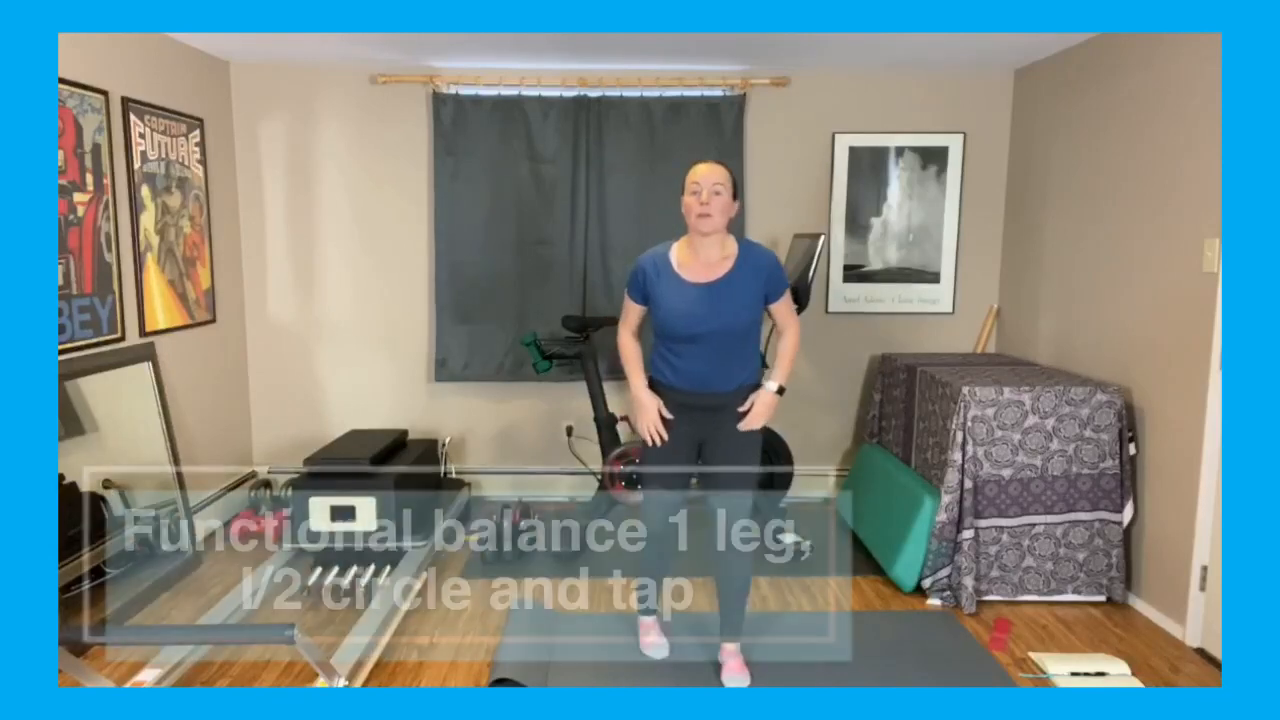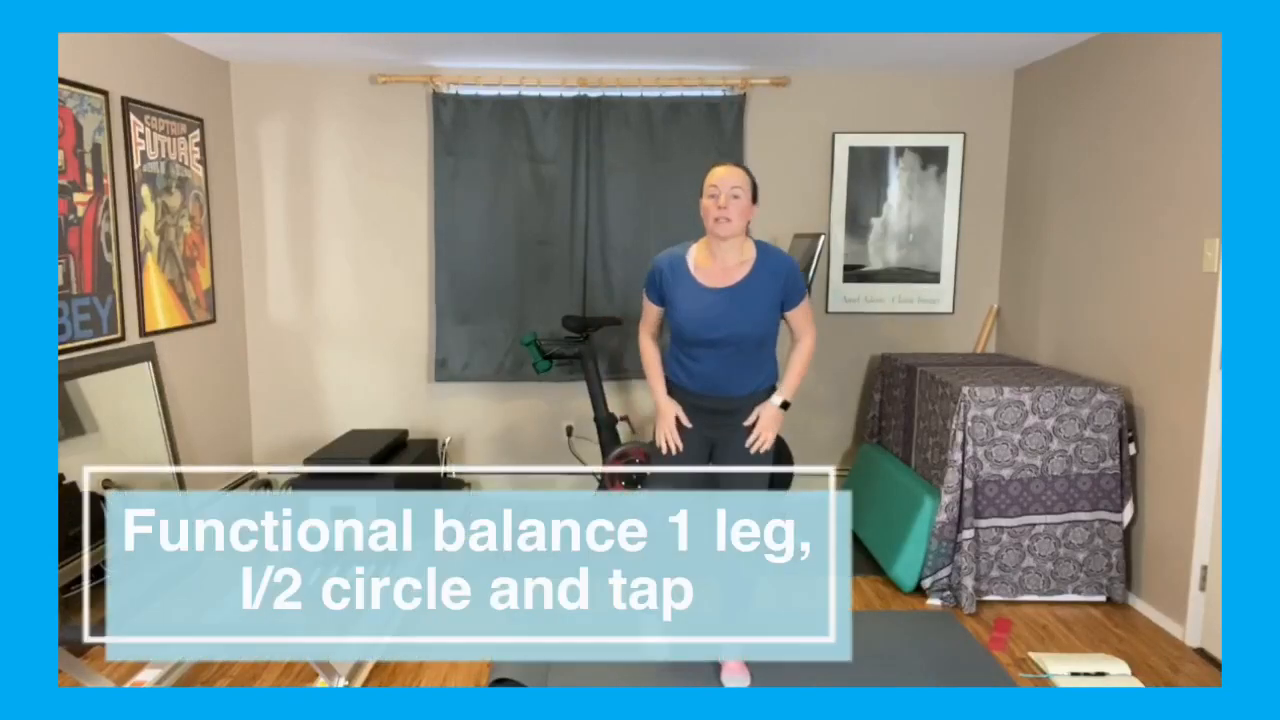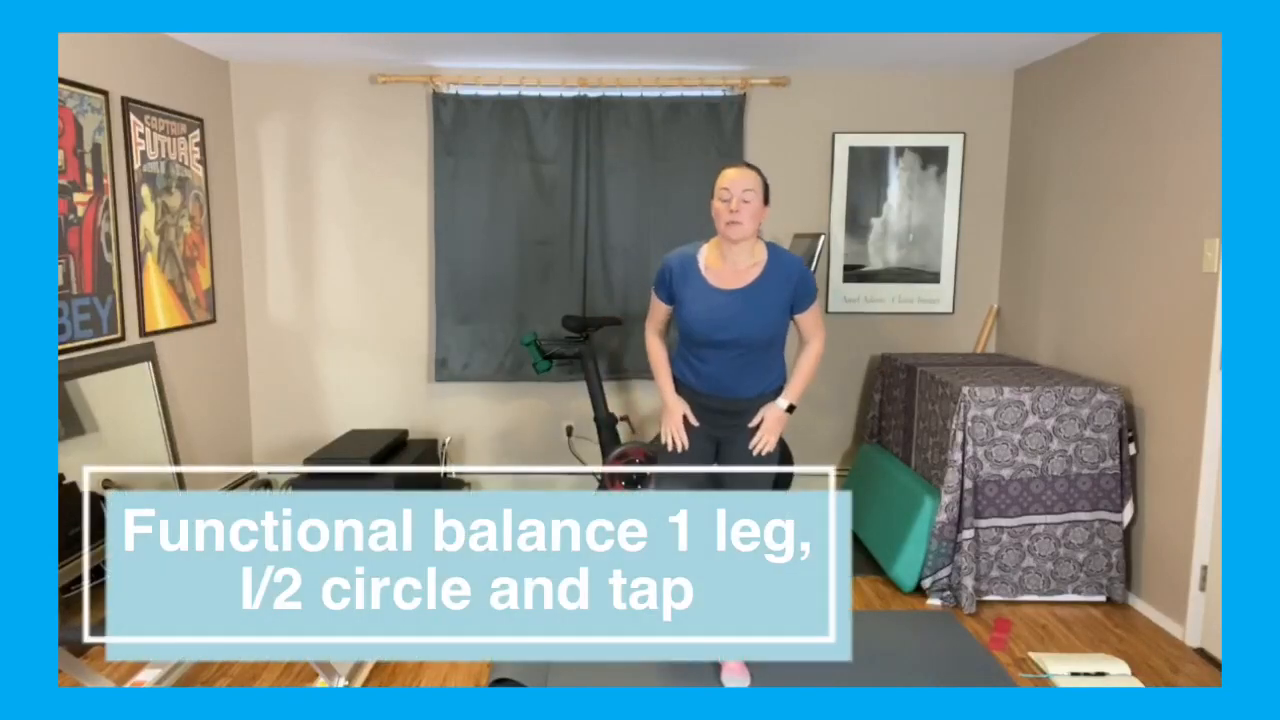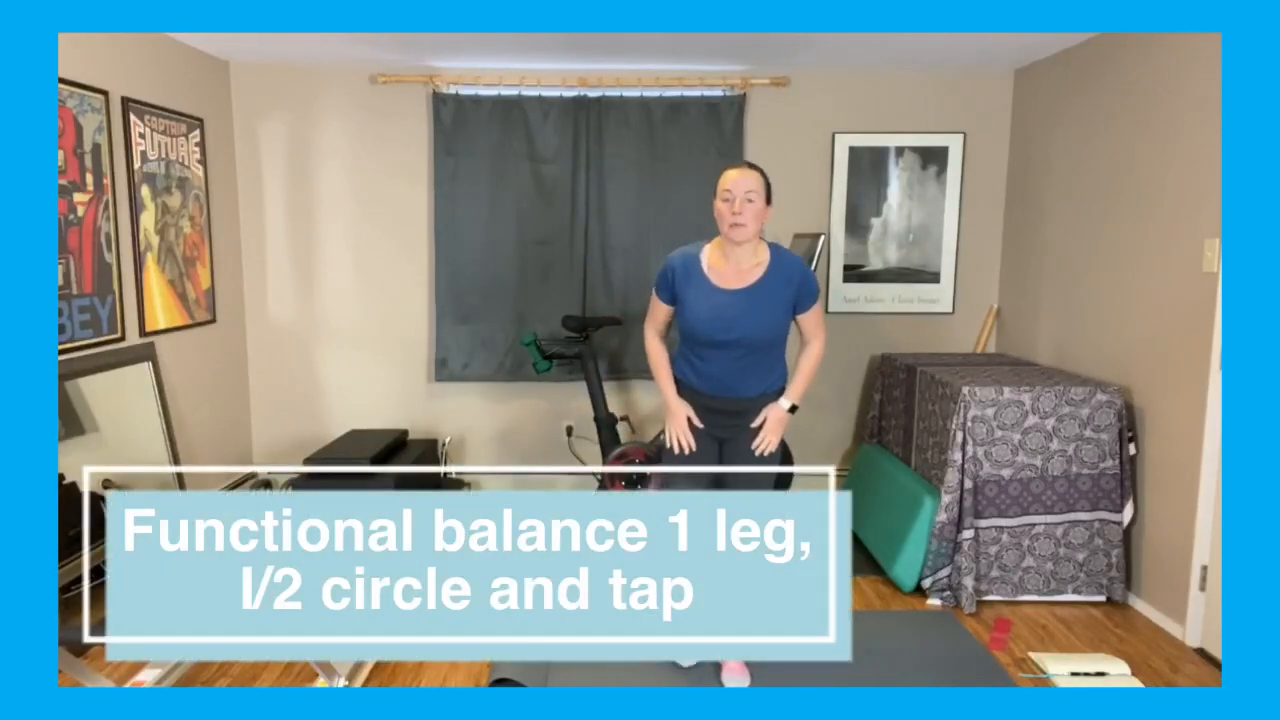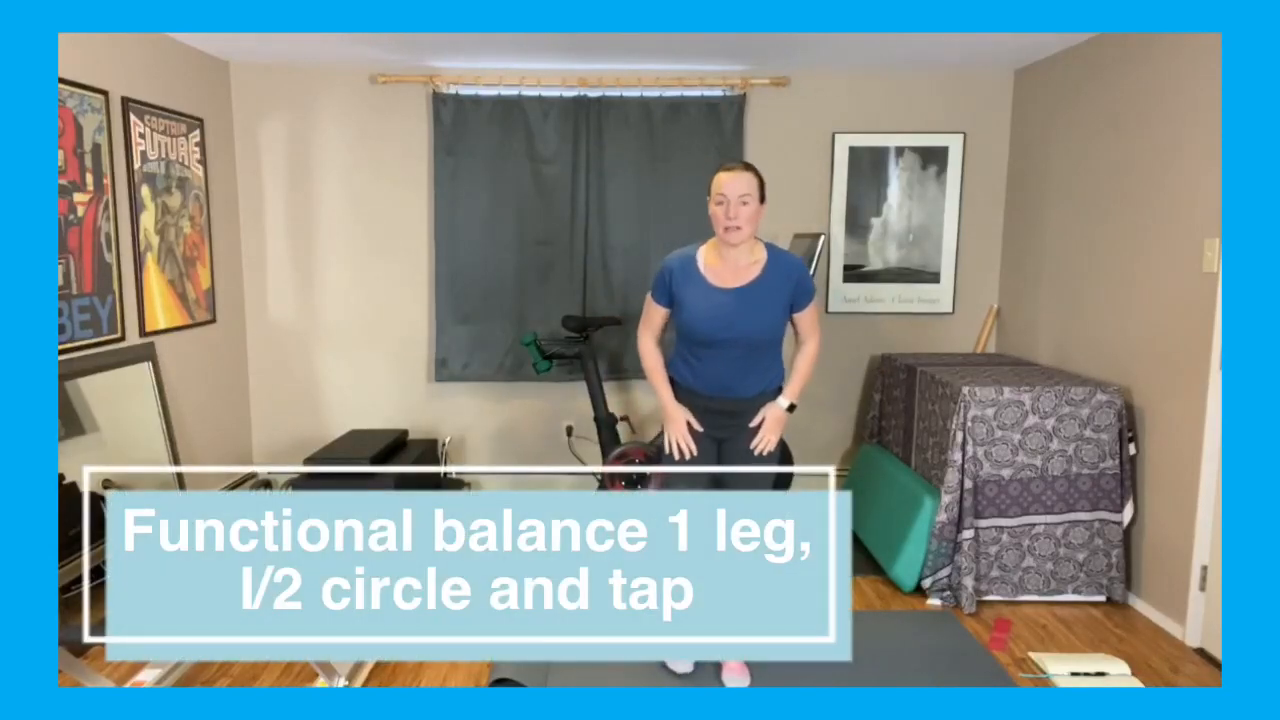
dt=0.2s
person 1, frame 1
left shoulder: (761, 264)
right shoulder: (651, 267)
left elbow: (789, 327)
right elbow: (627, 332)
left wrist: (774, 387)
right wrist: (639, 392)
left hip: (734, 414)
right hip: (670, 411)
left knee: (733, 530)
right knee: (660, 519)
left ankle: (731, 644)
right ankle: (649, 613)
person 1, frame 2
left shoulder: (779, 269)
right shoulder: (667, 268)
left elbow: (805, 337)
right elbow: (648, 334)
left wrist: (780, 402)
right wrist: (660, 399)
left hip: (748, 417)
right hip: (685, 412)
person 1, frame 3
left shoulder: (790, 272)
right shoulder: (678, 266)
left elbow: (814, 340)
right elbow: (654, 331)
left wrist: (785, 405)
right wrist: (668, 398)
left hip: (754, 417)
right hip: (691, 410)
person 1, frame 4
left shoulder: (792, 272)
right shoulder: (681, 266)
left elbow: (815, 340)
right elbow: (653, 332)
left wrist: (787, 405)
right wrist: (671, 400)
left hip: (756, 417)
right hip: (693, 412)
person 1, frame 5
left shoulder: (789, 271)
right shoulder: (677, 268)
left elbow: (810, 339)
right elbow: (647, 337)
left wrist: (784, 404)
right wrist: (668, 405)
left hip: (754, 418)
right hip: (691, 413)
